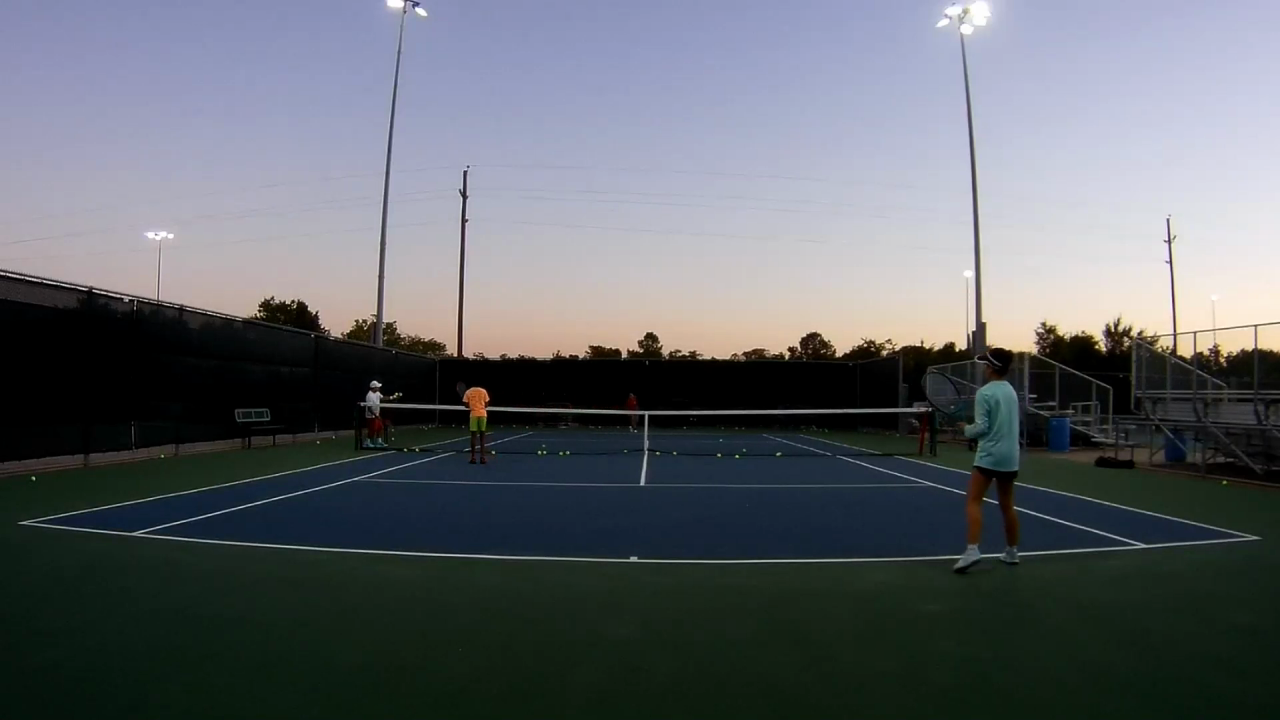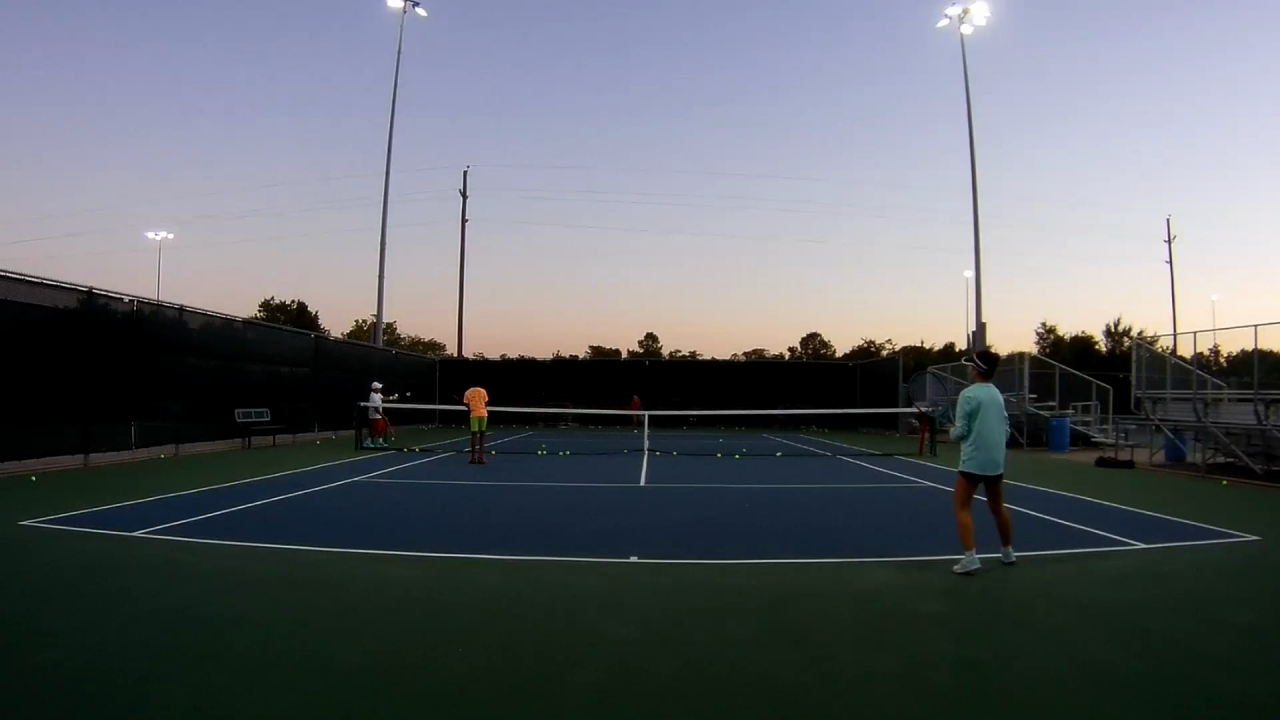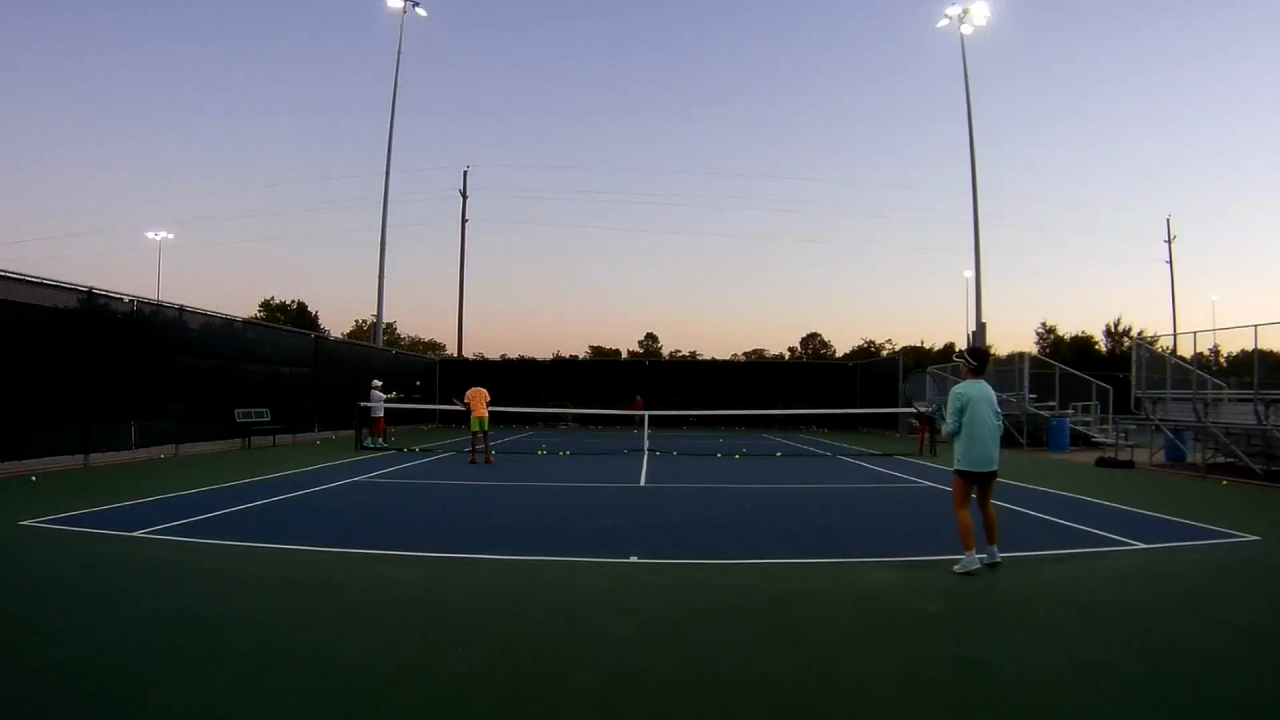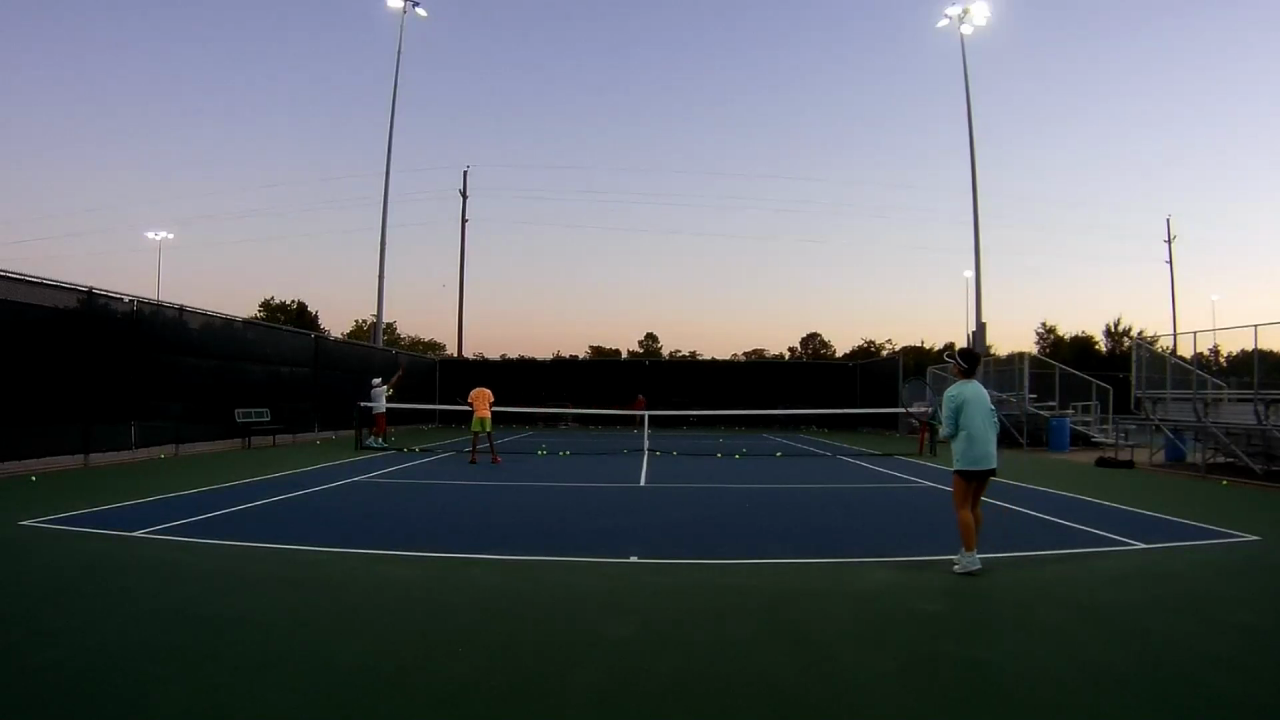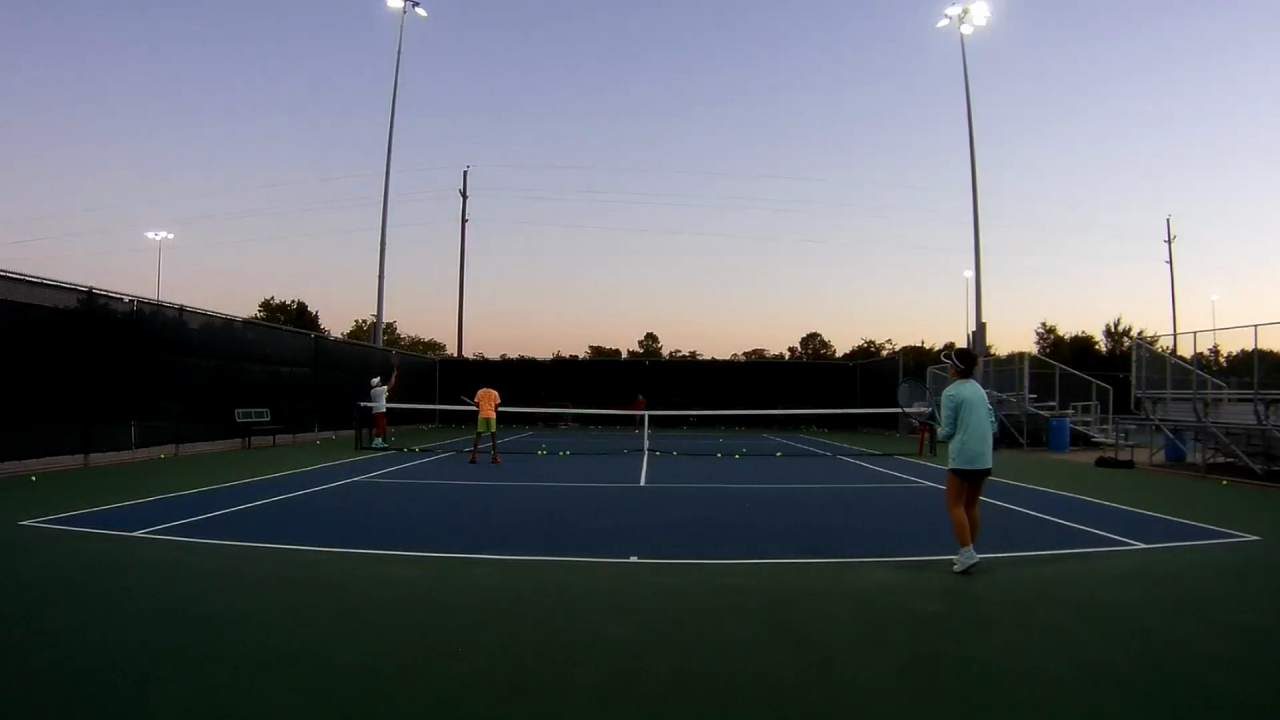
dt=0.2s
person 1, frame 1
left shoulder: (985, 392)
right shoulder: (1011, 391)
left elbow: (981, 427)
right elbow: (1014, 425)
left wrist: (966, 429)
left hip: (989, 456)
right hip: (1010, 457)
left knee: (973, 502)
right knee: (1007, 506)
left ankle: (972, 551)
right ankle: (1012, 551)
person 1, frame 2
left shoulder: (968, 395)
right shoulder: (997, 395)
left elbow: (960, 431)
right elbow: (1006, 430)
left wrist: (952, 432)
left hip: (973, 461)
right hip: (995, 461)
left knee: (962, 508)
right knee: (998, 508)
left ankle: (970, 558)
right ankle: (1007, 551)
person 1, frame 3
left shoulder: (959, 391)
right shoulder: (990, 392)
left elbow: (952, 427)
right elbow: (999, 426)
left wrist: (944, 429)
left hip: (968, 458)
right hip: (990, 458)
left knee: (961, 507)
right knee: (986, 506)
left ankle: (970, 558)
right ankle: (992, 551)
person 1, frame 4
left shoulder: (952, 393)
right shoulder: (982, 391)
left elbow: (948, 431)
right elbow: (995, 423)
left wrist: (941, 432)
left hip: (967, 458)
right hip: (988, 457)
left knee: (962, 508)
right knee: (974, 506)
left ankle: (970, 558)
right ankle: (968, 553)
person 1, frame 5
left shoulder: (951, 393)
right shoulder: (979, 390)
left elbow: (947, 431)
right elbow: (992, 424)
left wrist: (939, 433)
left hip: (962, 456)
right hip: (983, 457)
left knee: (955, 506)
right knee: (972, 505)
left ankle: (968, 552)
right ankle: (967, 553)
